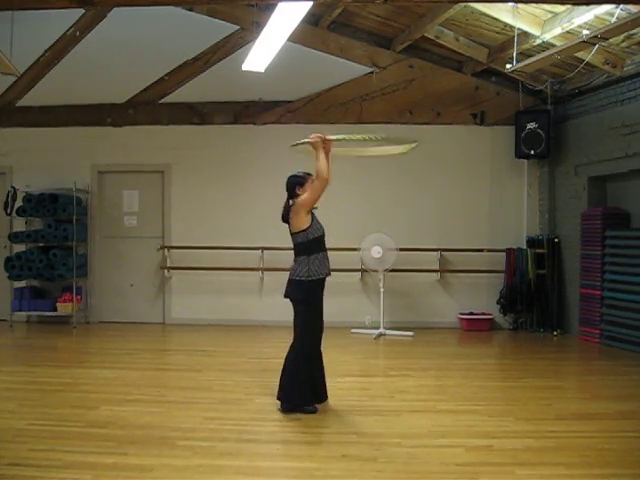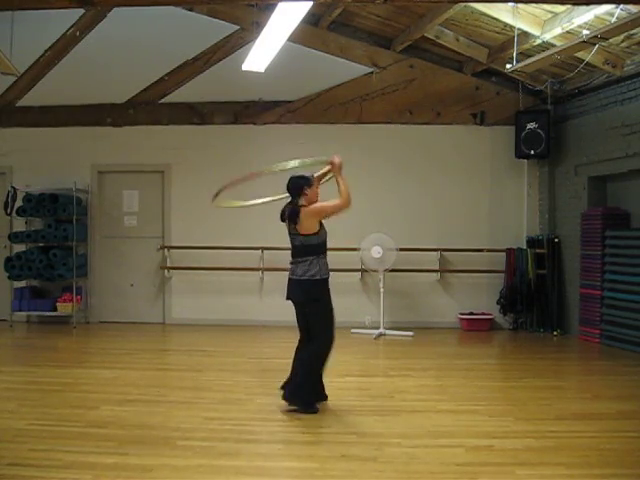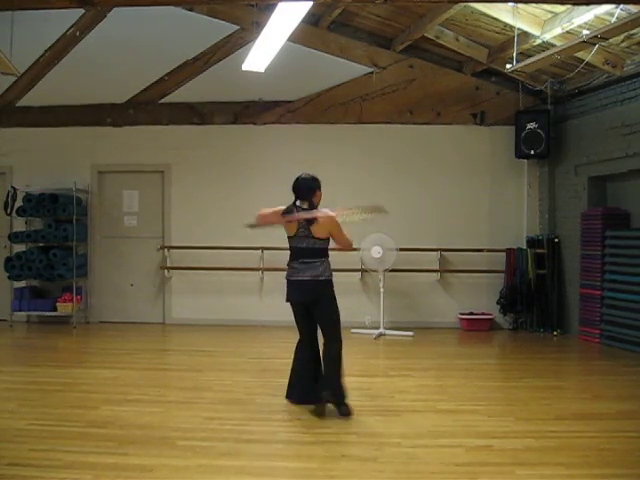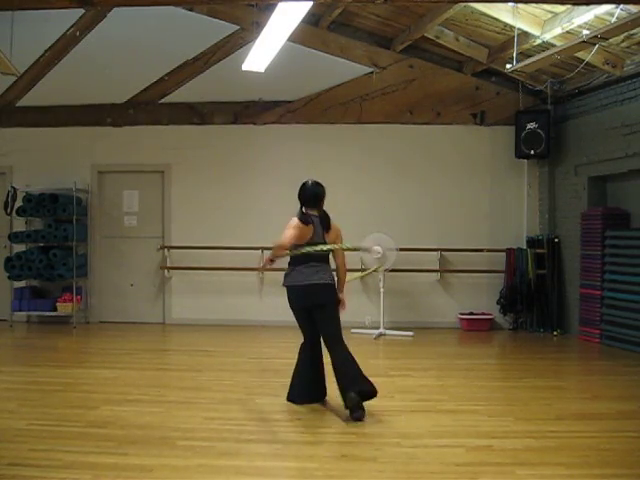
dt=0.2s
person 1, frame 1
left shoulder: (302, 209)
right shoulder: (299, 207)
left elbow: (318, 181)
right elbow: (322, 181)
left wrist: (322, 152)
right wrist: (320, 150)
left hip: (308, 283)
right hip: (306, 284)
left knee: (311, 339)
right knee: (304, 340)
left ankle: (309, 394)
right ankle: (291, 399)
person 1, frame 2
left shoulder: (291, 211)
right shoulder: (312, 211)
left elbow: (301, 188)
right elbow: (344, 202)
left wrist: (327, 172)
right wrist: (338, 173)
left hip: (298, 283)
right hip: (314, 284)
left knee: (309, 337)
right knee: (323, 338)
left ankle: (304, 392)
right ankle: (296, 392)
person 1, frame 3
left shoulder: (285, 214)
right shoulder: (326, 218)
left elbow: (260, 217)
right elbow: (347, 245)
right wrist: (336, 227)
left hip: (295, 285)
right hip: (320, 285)
left knee: (307, 338)
right knee: (332, 339)
left ankle: (303, 392)
right ankle: (331, 394)
person 1, frame 4
left shoulder: (297, 222)
right shoulder: (332, 227)
left elbow: (285, 242)
right elbow: (341, 264)
left wrist: (272, 256)
right wrist: (341, 292)
left hip: (298, 289)
right hip: (324, 288)
left knee: (311, 340)
right knee: (335, 342)
left ankle: (305, 392)
right ankle: (353, 391)
